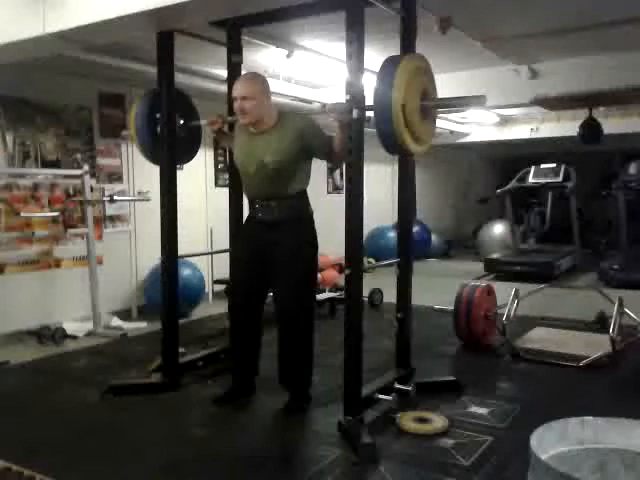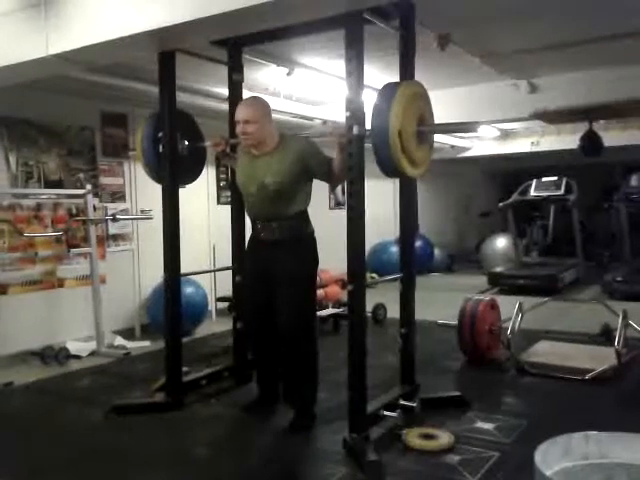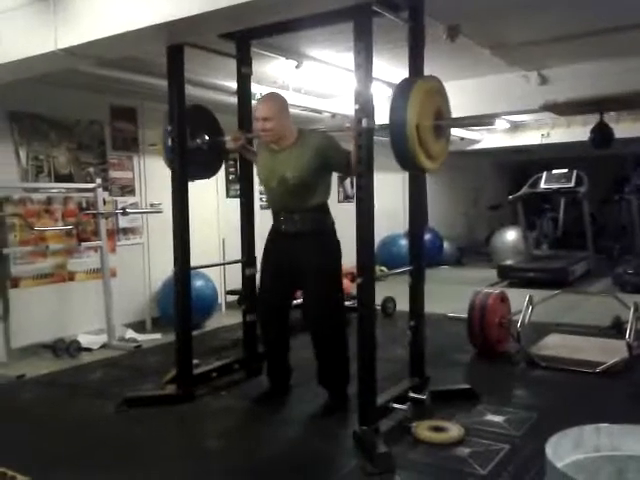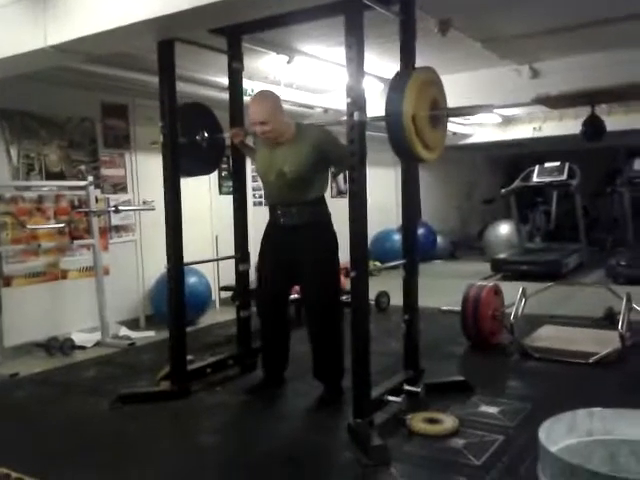
dt=0.5s
person 1, frame 1
left shoulder: (299, 127)
right shoulder: (240, 129)
left elbow: (336, 157)
left wrist: (343, 127)
right wrist: (219, 135)
left hip: (292, 225)
right hip: (255, 224)
left knee: (293, 312)
right knee: (242, 307)
left ankle: (298, 390)
right ankle: (242, 383)
person 1, frame 2
left shoulder: (299, 149)
right shoulder: (243, 151)
left elbow: (335, 177)
left wrist: (342, 149)
right wrist: (224, 156)
left hip: (294, 244)
right hip: (259, 243)
left knee: (295, 328)
right knee: (257, 325)
left ankle: (303, 405)
right ankle: (268, 391)
person 1, frame 3
left shoulder: (318, 143)
right shoulder: (264, 147)
left elbow: (351, 168)
right wrist: (243, 150)
left hip: (315, 236)
right hip: (279, 235)
left knee: (323, 318)
right knee: (269, 313)
left ankle: (337, 390)
right ankle: (279, 383)
person 1, frame 4
left shoulder: (315, 137)
right shoulder: (261, 142)
left elbow: (349, 163)
right wrist: (241, 145)
left hip: (312, 228)
right hip: (276, 228)
left knee: (321, 309)
right knee: (268, 305)
left ankle: (332, 382)
right ankle: (273, 374)
